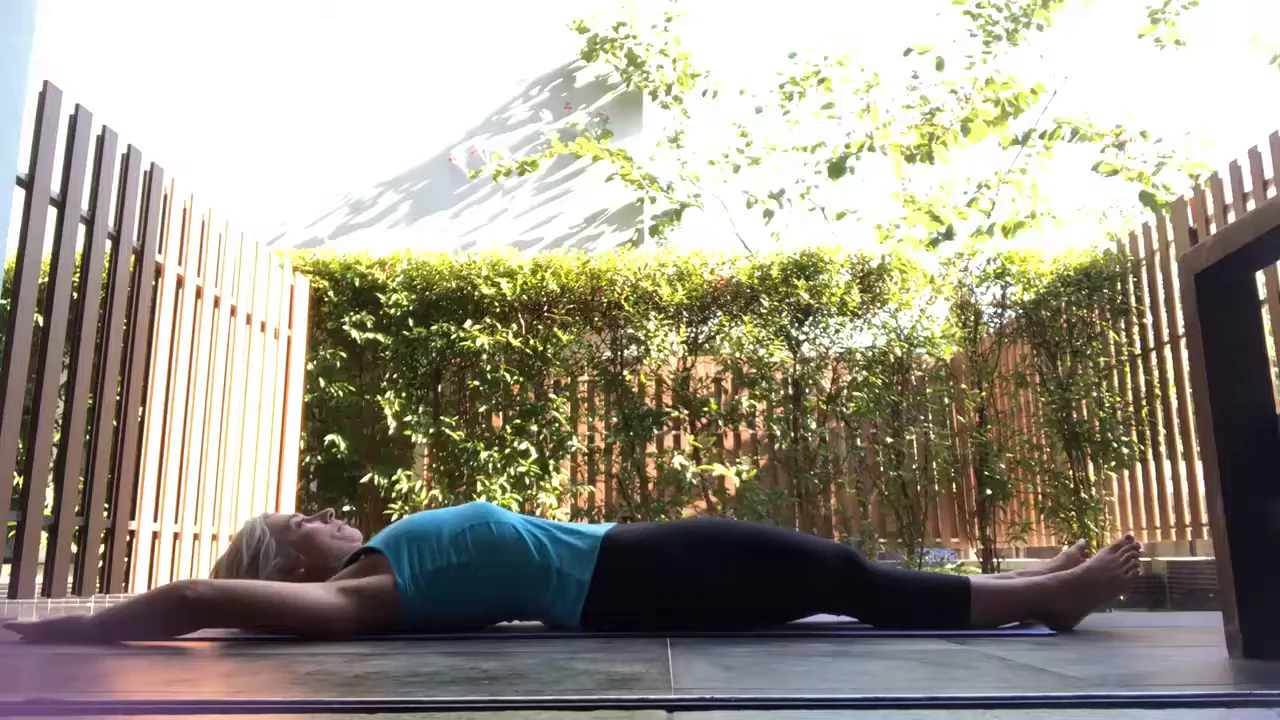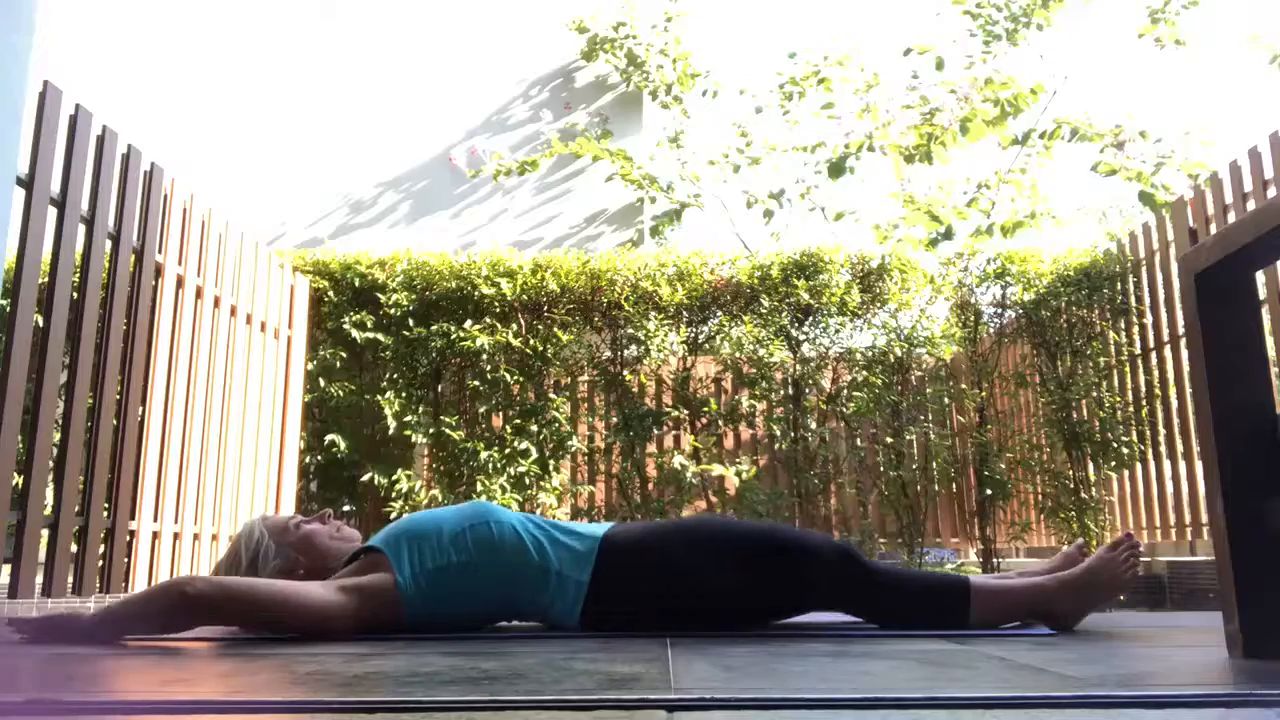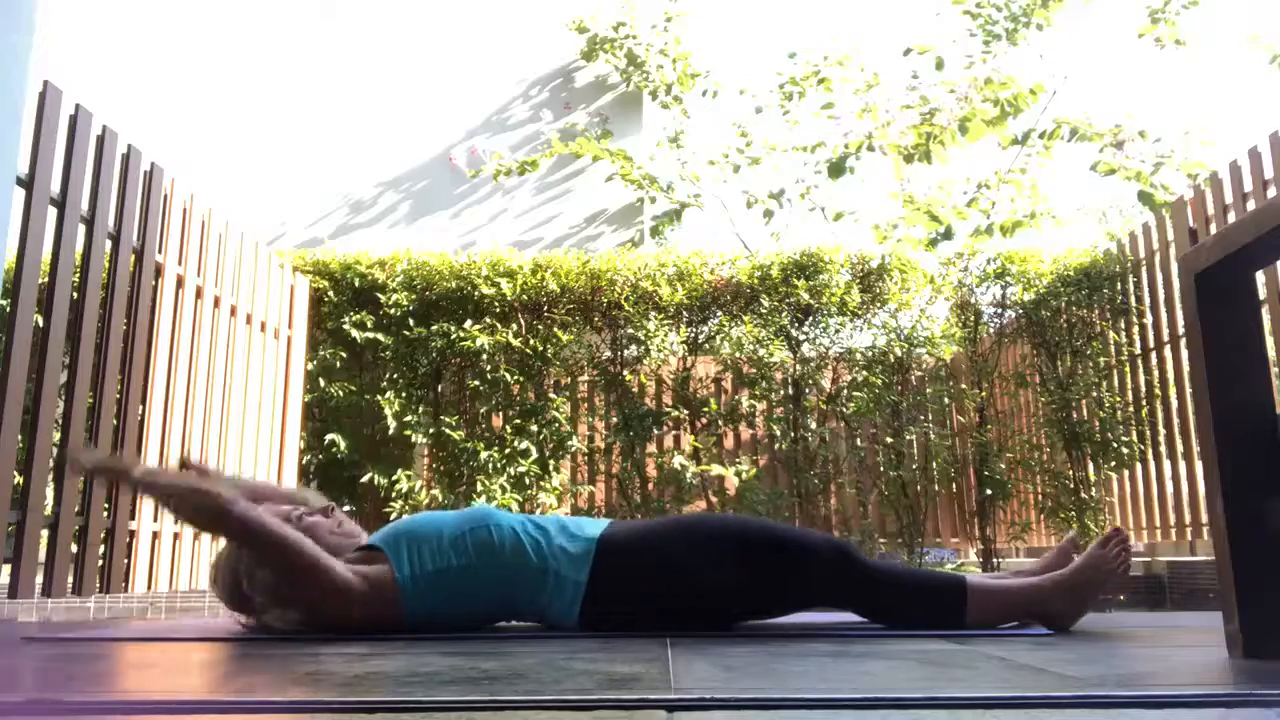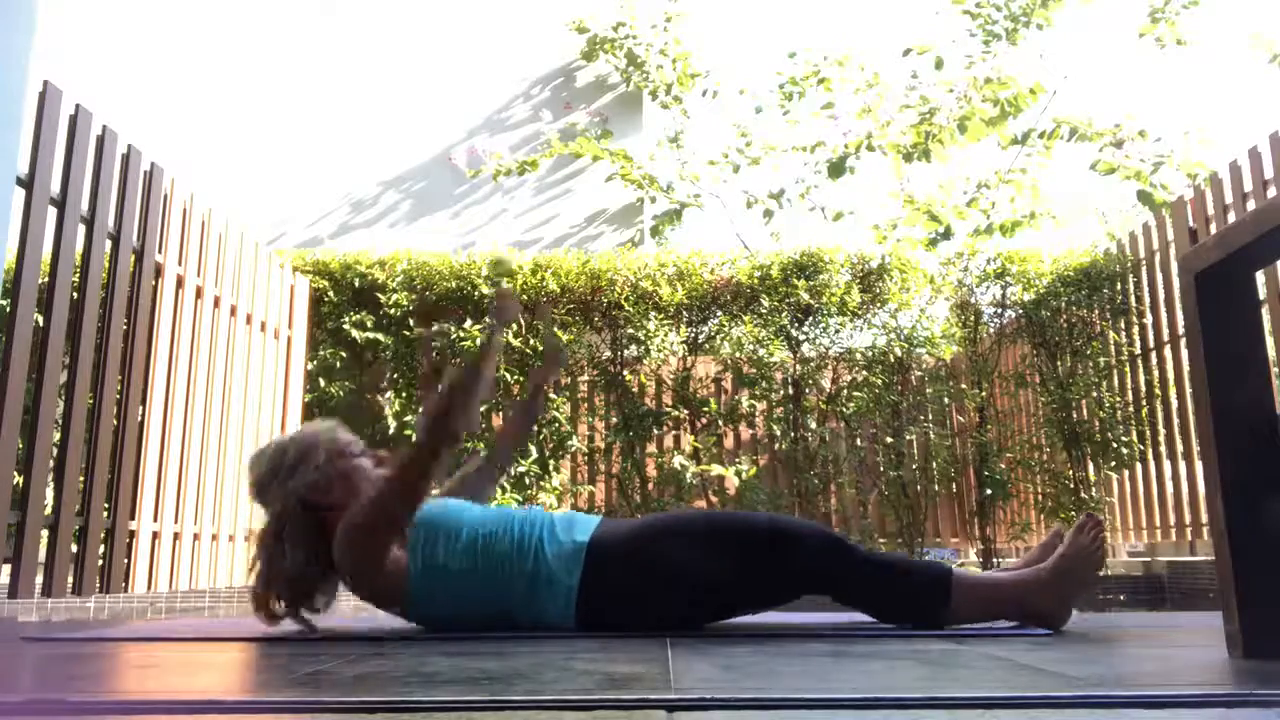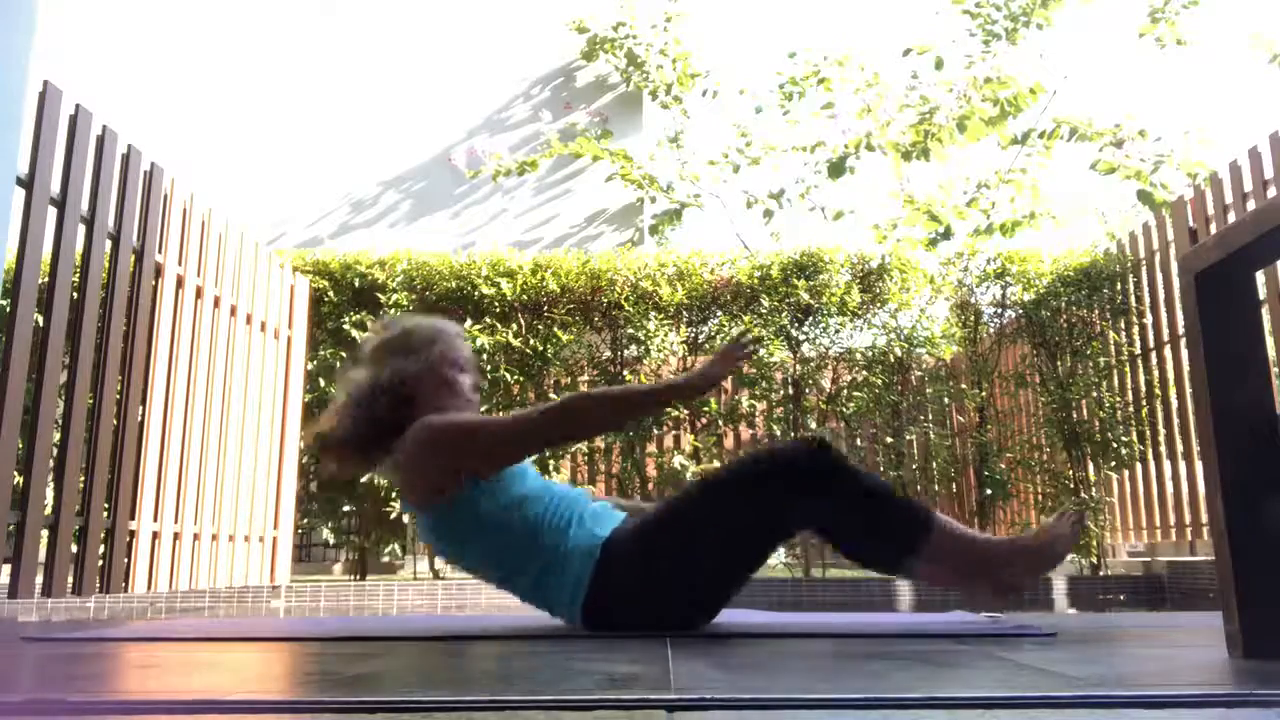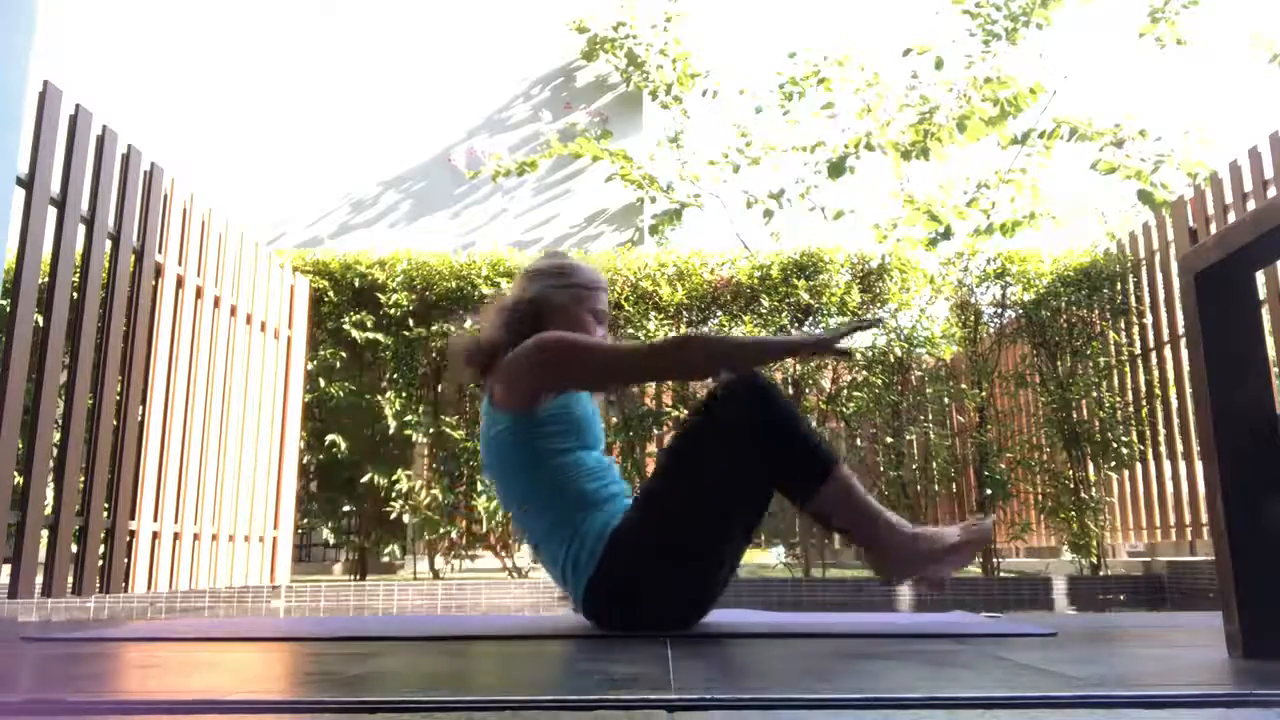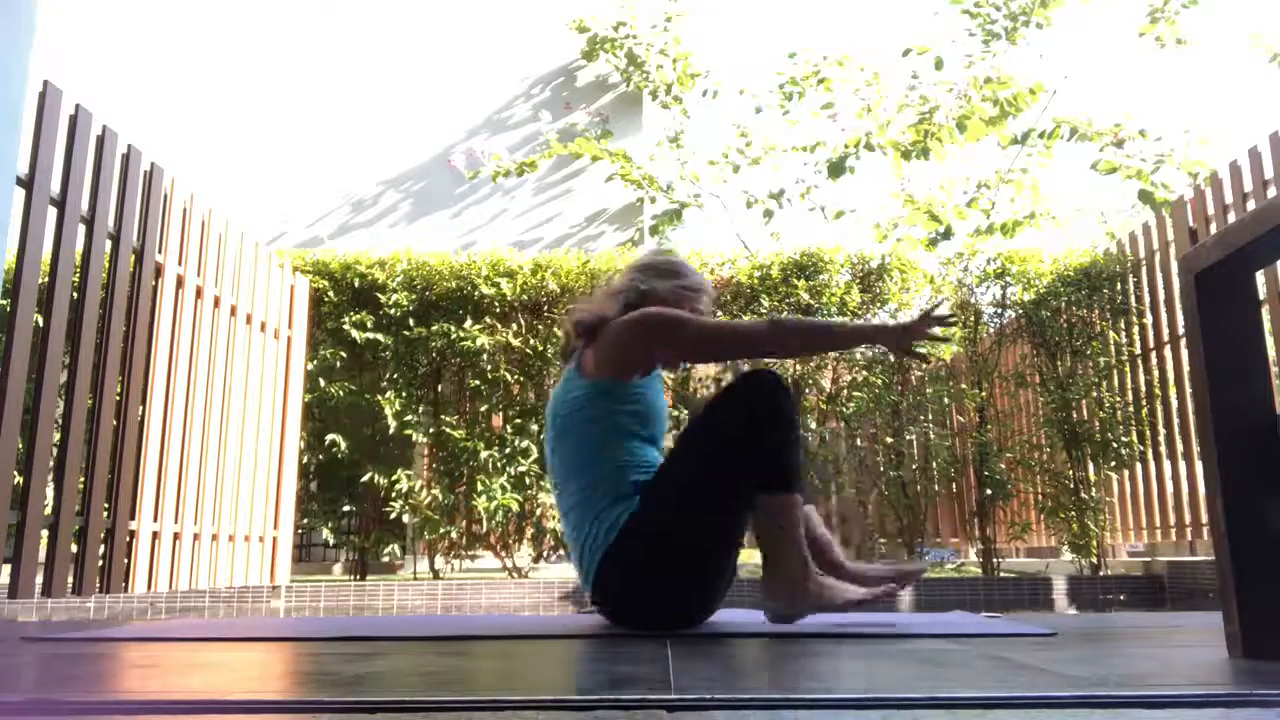
dt=0.2s
person 1, frame 1
left shoulder: (372, 561)
right shoulder: (357, 597)
right elbow: (204, 599)
left hip: (618, 551)
right hip: (617, 585)
left knee: (825, 564)
right knee: (836, 581)
left ankle: (1027, 587)
right ankle: (1045, 595)
person 1, frame 2
left shoulder: (371, 563)
right shoulder: (359, 595)
right elbow: (201, 595)
left hip: (619, 551)
right hip: (618, 584)
left knee: (822, 559)
right knee: (832, 574)
left ankle: (1033, 590)
right ankle: (1045, 596)
person 1, frame 3
left shoulder: (377, 551)
right shoulder: (353, 586)
left elbow: (272, 507)
right elbow: (256, 522)
right wrist: (147, 479)
left hip: (614, 547)
right hip: (601, 576)
left knee: (813, 554)
right knee: (831, 570)
left ankle: (1010, 586)
right ankle: (1034, 599)
person 1, frame 4
left shoulder: (383, 539)
right shoulder: (365, 550)
left elbow: (456, 471)
right elbow: (424, 455)
left wrist: (526, 407)
right wrist: (482, 354)
left hip: (611, 558)
right hip: (615, 586)
left knee: (809, 547)
right knee: (818, 556)
left ankle: (1010, 593)
right ankle: (1027, 597)
person 1, frame 5
left shoulder: (451, 457)
right shoulder: (430, 442)
right elbow: (567, 420)
left wrist: (681, 489)
right wrist: (691, 380)
left hip: (621, 580)
right hip: (627, 591)
left knee: (791, 487)
right knee: (809, 468)
left ankle: (962, 560)
right ankle: (996, 558)
person 1, frame 6
left shoulder: (536, 389)
right shoulder: (535, 357)
right elbow: (672, 357)
right wrist: (803, 345)
left hip: (626, 585)
right hip: (637, 583)
left knee: (763, 450)
right knee: (753, 399)
left ankle: (894, 545)
right ankle: (894, 543)
person 1, frame 7
left shoulder: (599, 364)
right shoulder: (635, 332)
right elbow: (767, 335)
right wrist: (888, 332)
left hip: (634, 579)
right hip: (648, 574)
left knee: (748, 451)
right knee: (760, 393)
left ankle: (839, 570)
right ankle: (793, 579)
